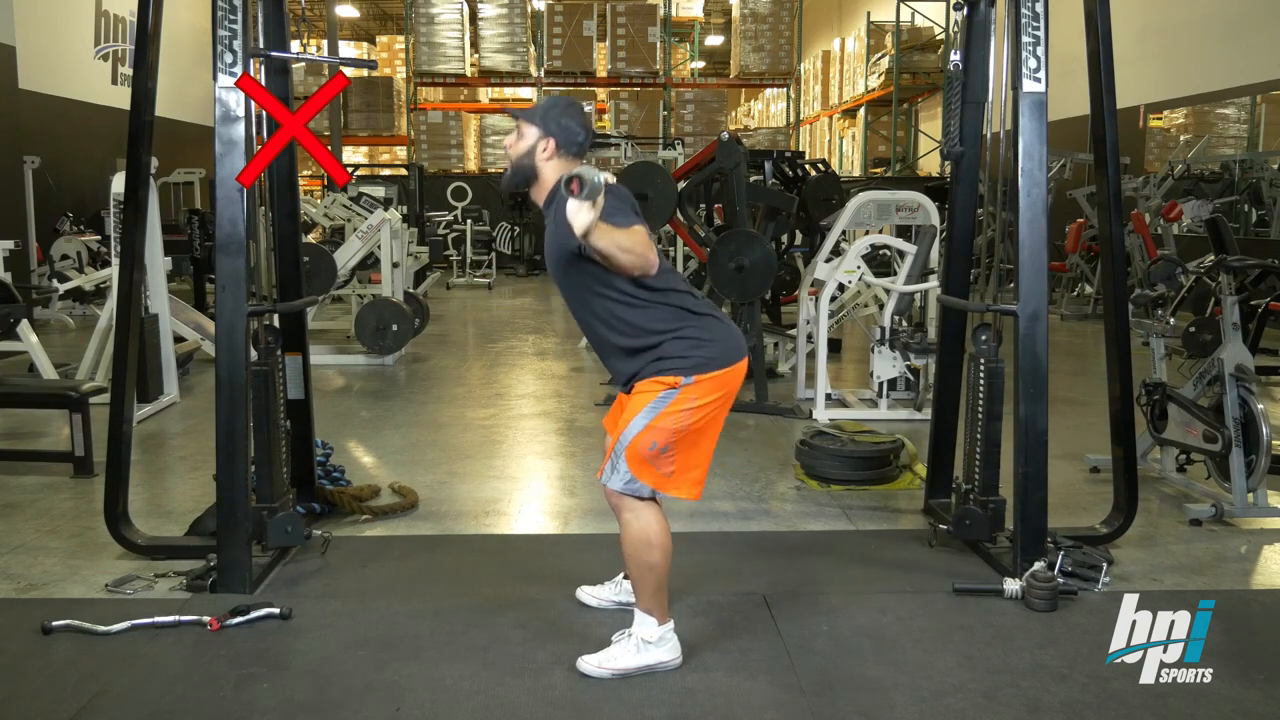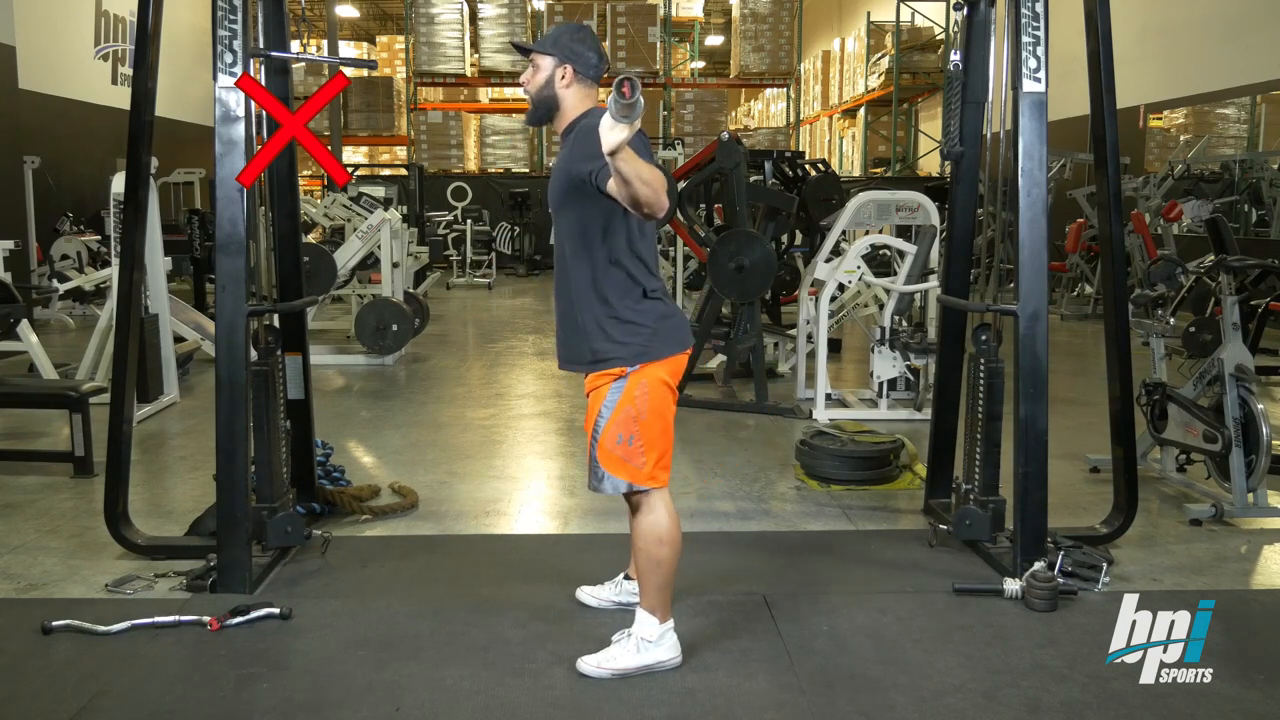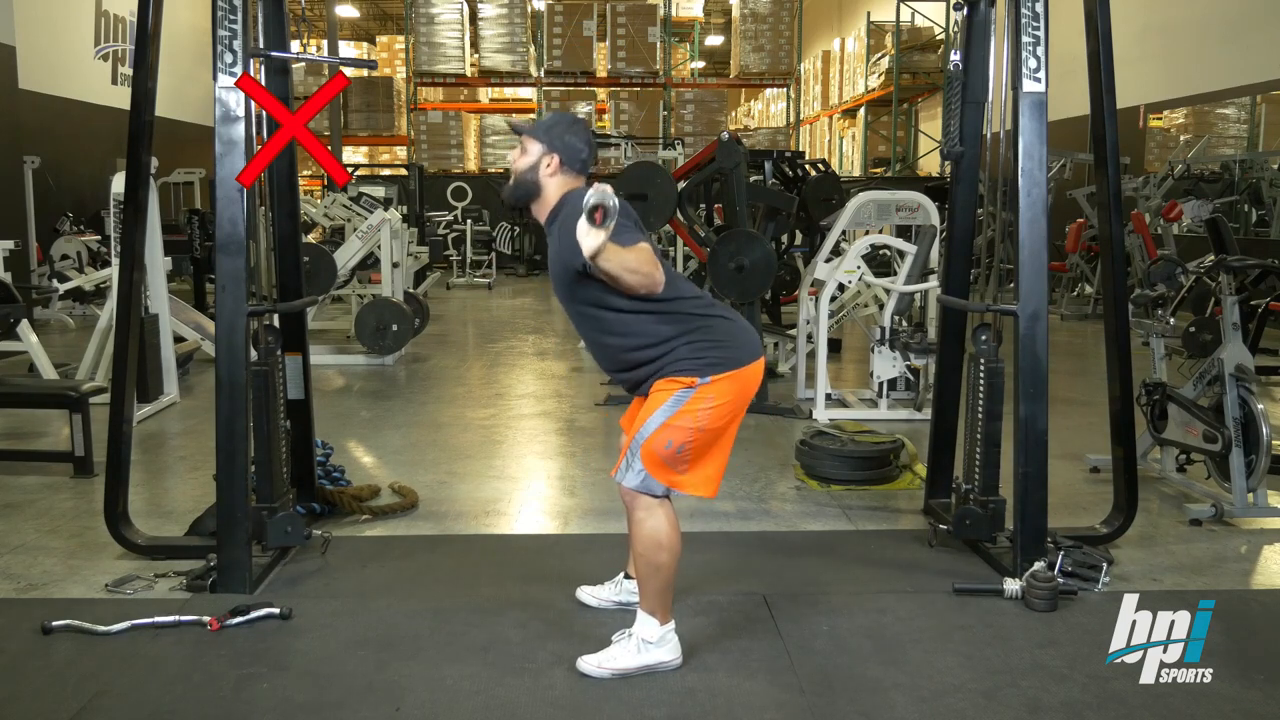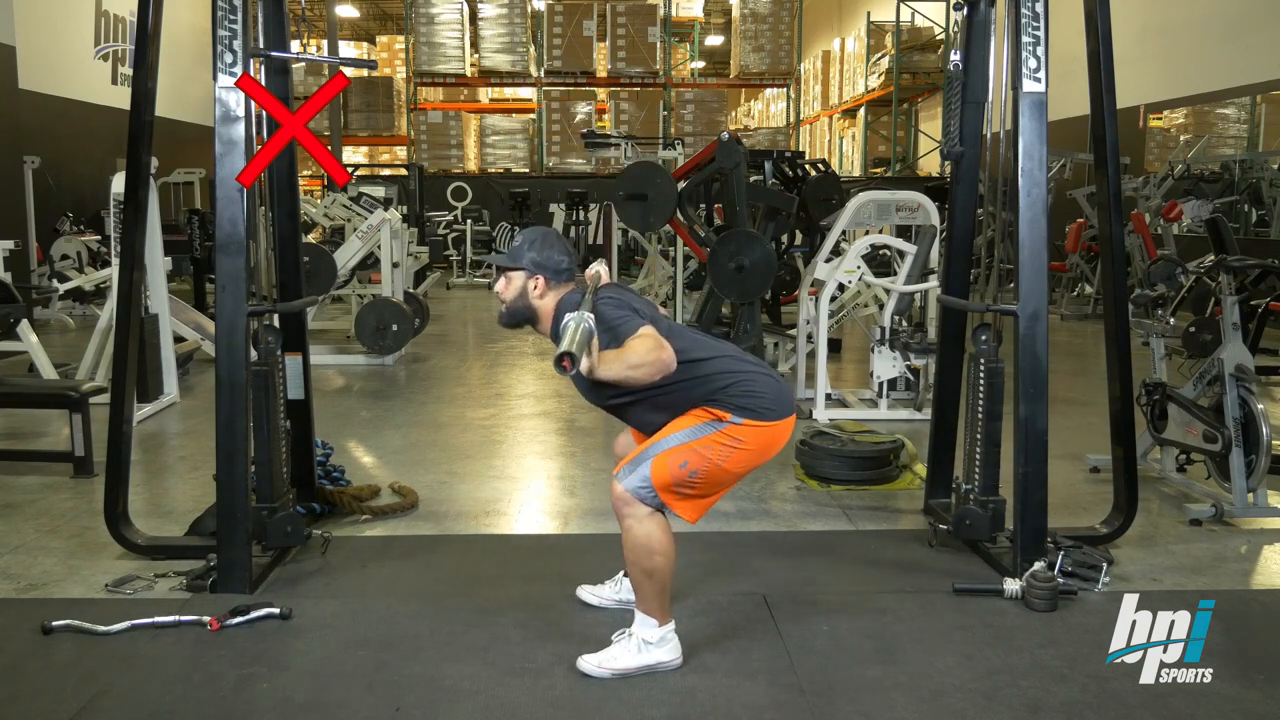
dt=0.7s
person 1, frame 1
left shoulder: (585, 195)
right shoulder: (567, 201)
left elbow: (643, 257)
left wrist: (589, 229)
left hip: (691, 361)
right hip: (667, 356)
left knee: (627, 484)
right knee: (622, 462)
left ankle: (655, 638)
right ankle: (637, 582)
person 1, frame 2
left shoulder: (597, 135)
right shoulder: (584, 139)
left elbow: (654, 200)
left wrist: (622, 151)
left hip: (632, 345)
right hip: (620, 340)
left knee: (643, 484)
right knee: (632, 478)
left ankle: (654, 636)
right ankle: (638, 580)
person 1, frame 3
left shoulder: (582, 212)
right shoulder: (570, 217)
left elbow: (649, 276)
left wrist: (600, 251)
left hip: (714, 361)
right hip: (693, 357)
left knee: (641, 481)
right knee: (634, 459)
left ankle: (655, 638)
right ankle: (636, 581)
person 1, frame 4
left shoulder: (583, 315)
right shoulder: (588, 304)
left elbow: (658, 357)
left wrist: (598, 365)
left hip: (749, 412)
right hip: (735, 400)
left knee: (632, 491)
right knee: (628, 452)
left ankle: (655, 638)
right ankle: (635, 581)
